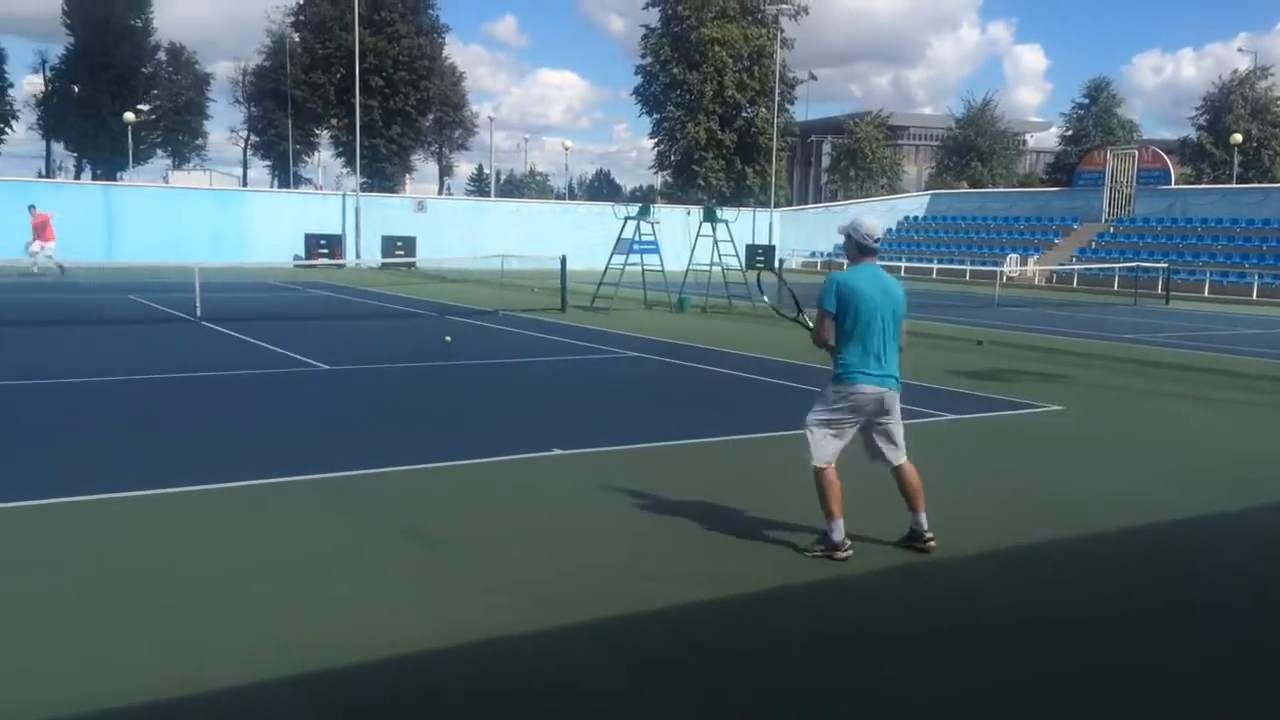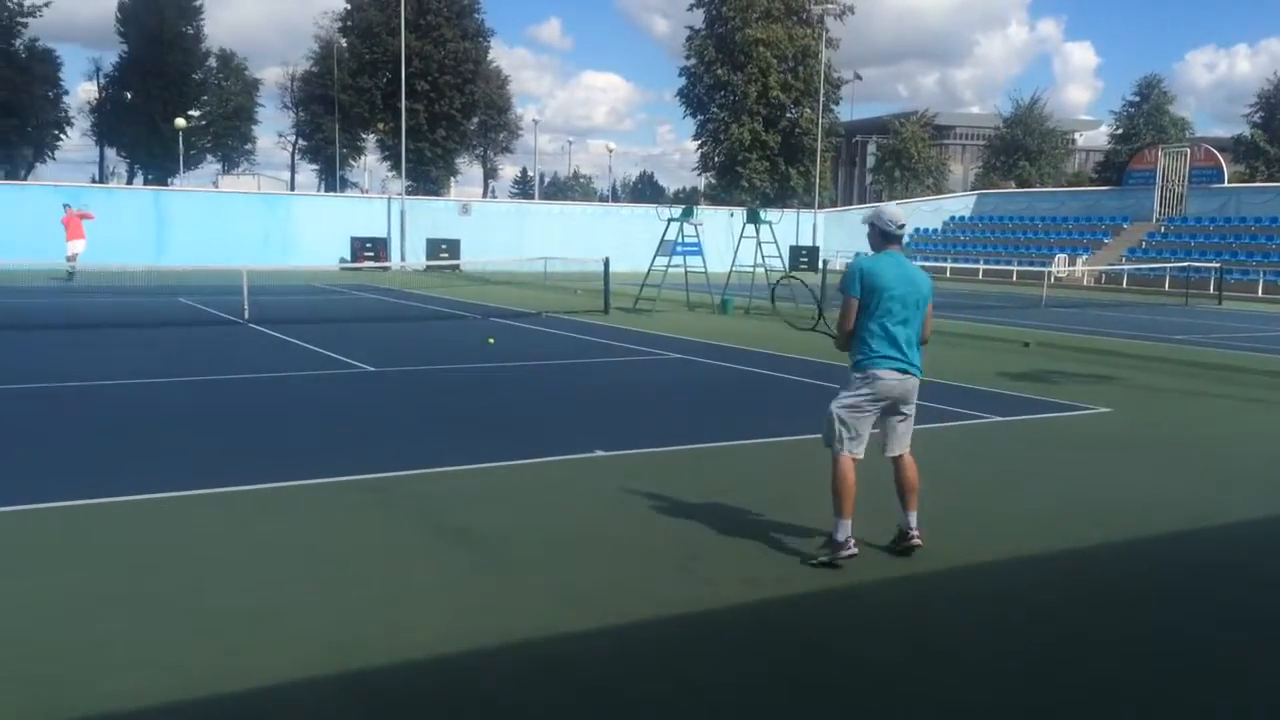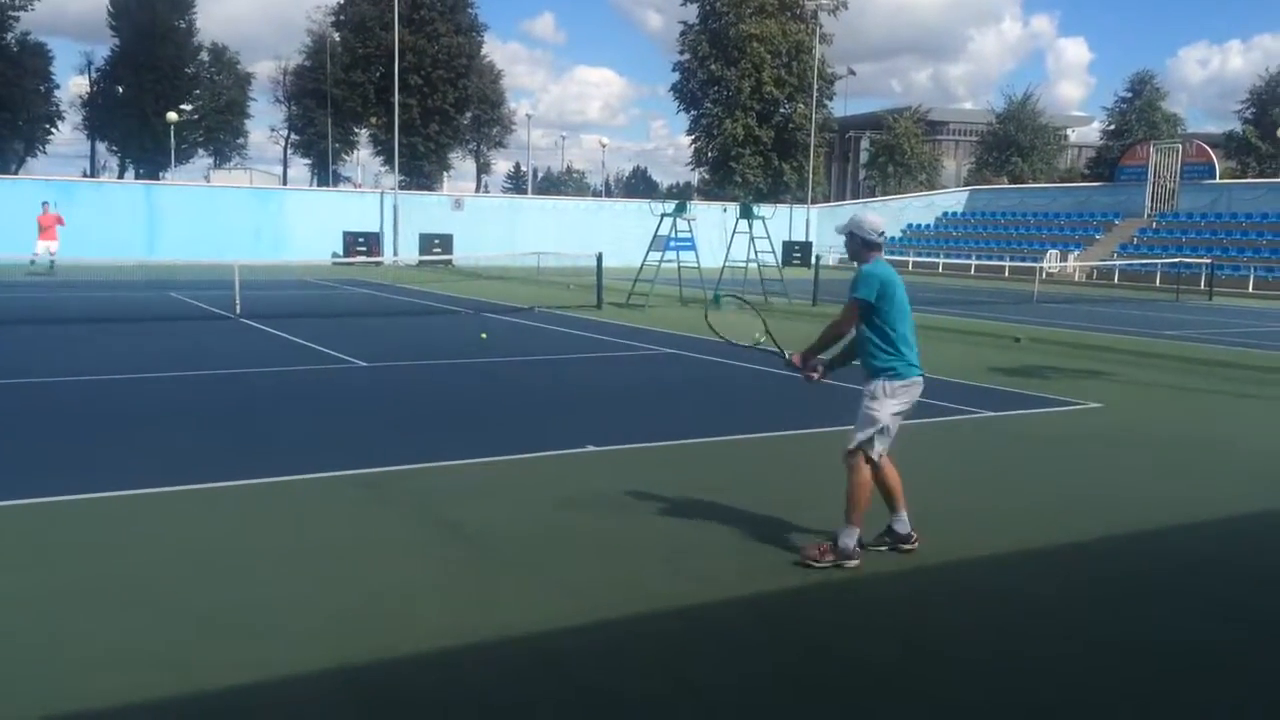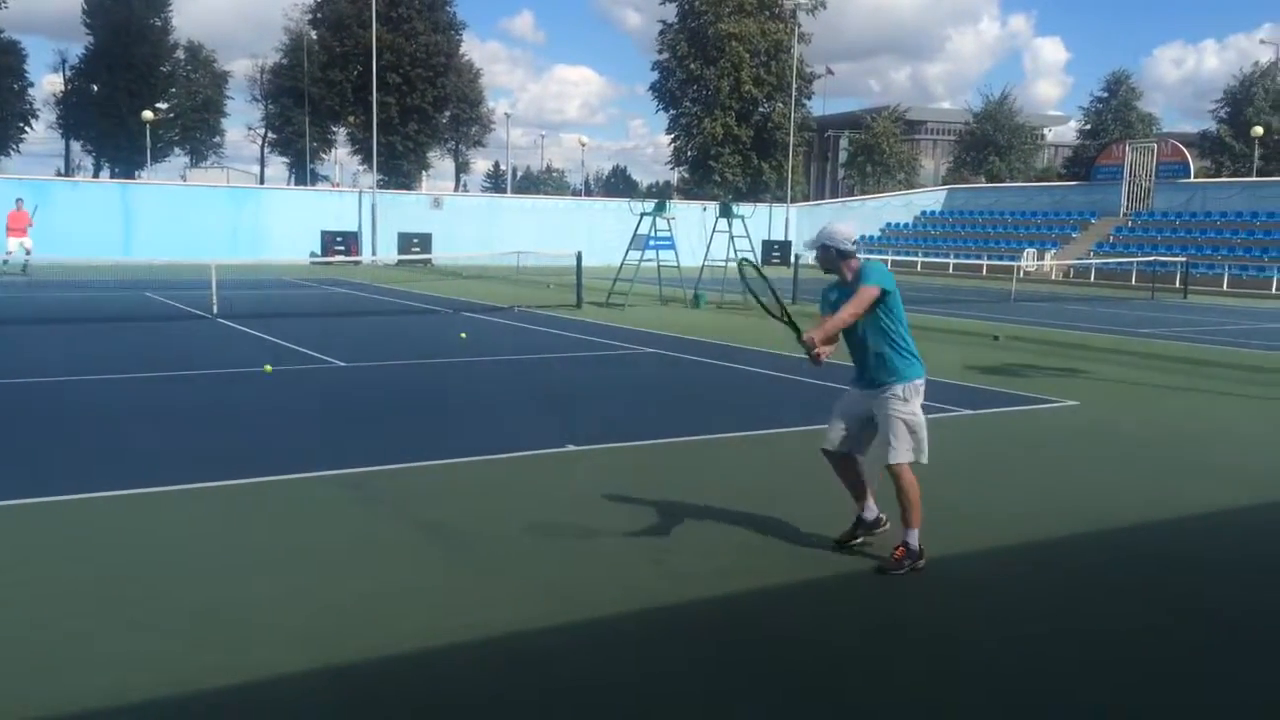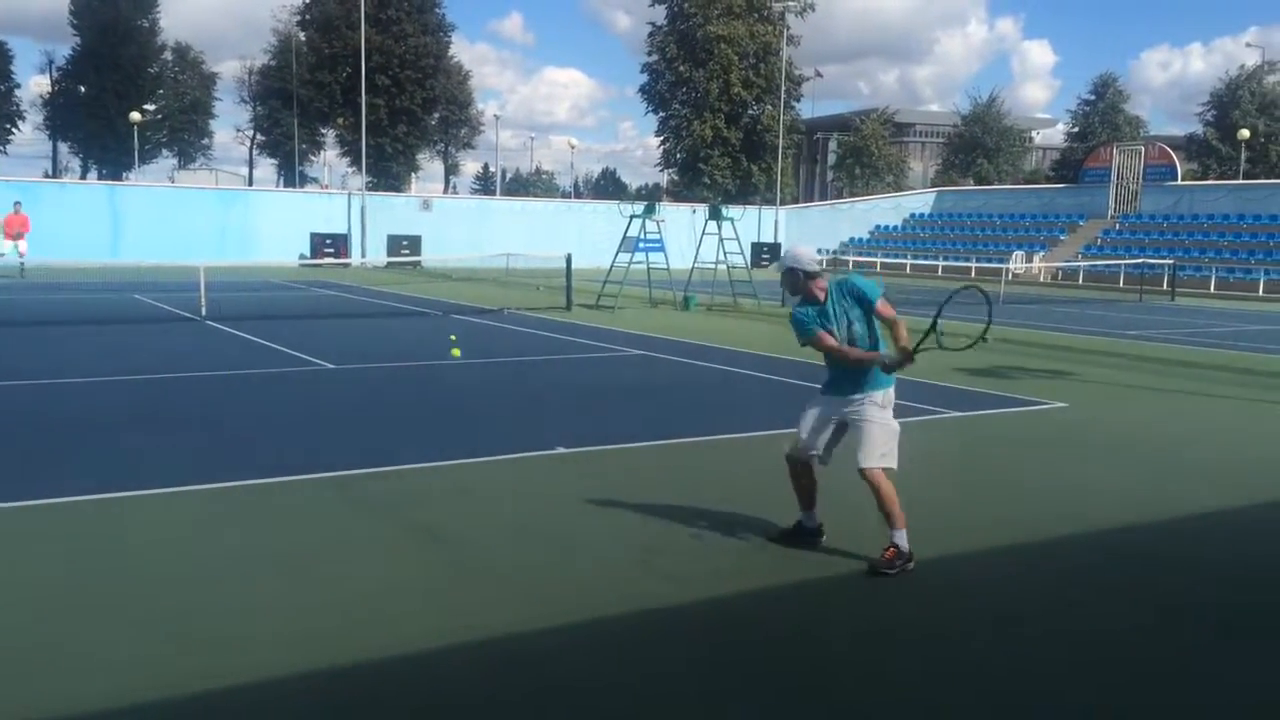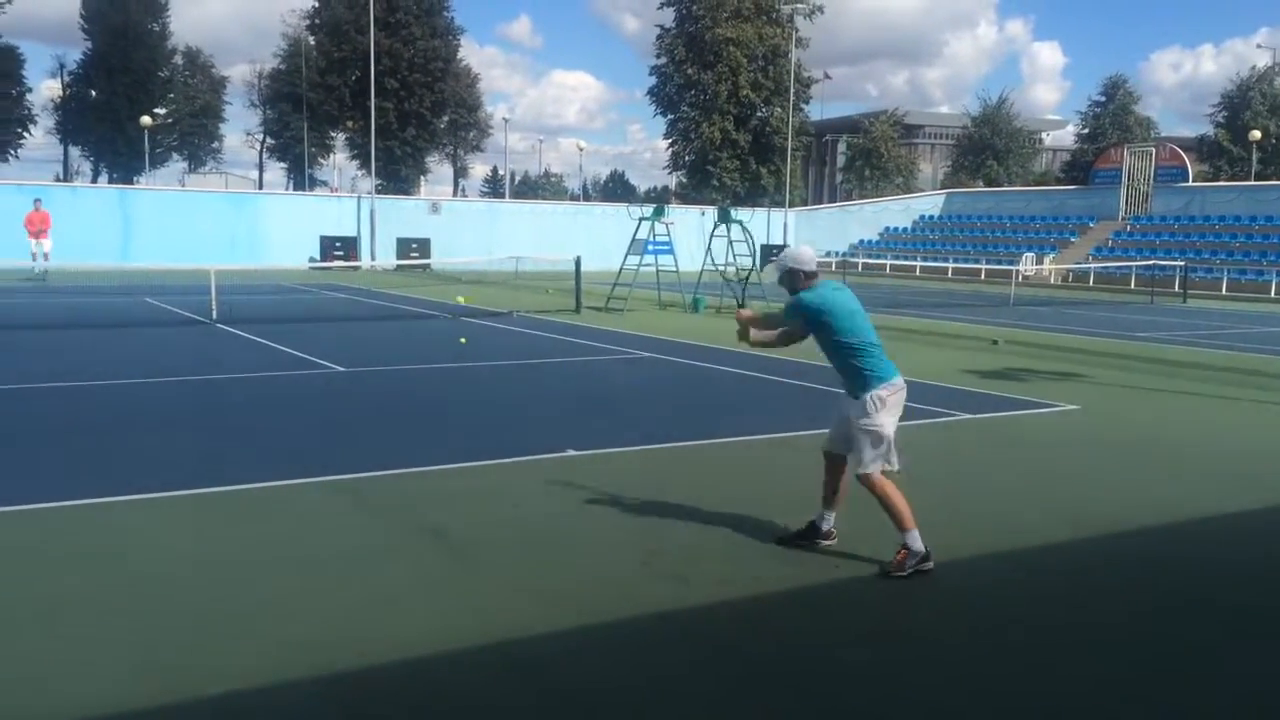
dt=0.3s
person 1, frame 1
left shoulder: (839, 280)
right shoulder: (895, 287)
left elbow: (822, 337)
right elbow: (898, 341)
left wrist: (832, 344)
left hip: (850, 385)
right hip: (888, 385)
left knee: (822, 460)
right knee: (898, 460)
left ankle: (837, 538)
right ankle: (921, 531)
person 1, frame 2
left shoulder: (862, 267)
right shoulder: (921, 277)
left elbow: (846, 325)
right elbow: (924, 334)
left wrist: (848, 343)
left hip: (872, 372)
right hip: (908, 375)
left knee: (843, 452)
right knee: (901, 452)
left ankle: (841, 539)
right ankle: (909, 530)
person 1, frame 3
left shoulder: (869, 274)
right shoulder: (884, 275)
left elbow: (842, 326)
right elbow: (865, 336)
left wrist: (805, 355)
right wrist: (827, 366)
left hip: (890, 380)
right hip: (899, 377)
left knee: (859, 456)
right knee: (874, 452)
left ankle: (846, 546)
right ankle: (902, 530)
person 1, frame 4
left shoulder: (871, 271)
right shoulder: (830, 293)
left elbow: (857, 306)
right elbow: (831, 331)
left wrist: (816, 334)
right wrist: (821, 347)
left hip: (900, 384)
right hip: (863, 384)
left knee: (896, 464)
right knee: (835, 450)
left ankle: (913, 547)
right ankle: (871, 516)
person 1, frame 5
left shoulder: (852, 286)
right shoulder: (801, 314)
left elbow: (893, 318)
right elbow: (833, 349)
left wrist: (902, 346)
right wrist: (875, 357)
left hip: (873, 394)
right hip: (833, 394)
left knee: (871, 470)
right knee: (797, 457)
left ankle: (901, 547)
right ankle: (810, 526)
person 1, frame 6
left shoulder: (809, 300)
right shoulder: (832, 290)
left elbow: (772, 322)
right elbow: (793, 334)
left wrist: (747, 319)
right wrist: (756, 337)
left hip: (880, 390)
right hip: (866, 388)
left knee: (871, 474)
right knee: (834, 455)
left ankle: (916, 549)
right ankle: (823, 526)
